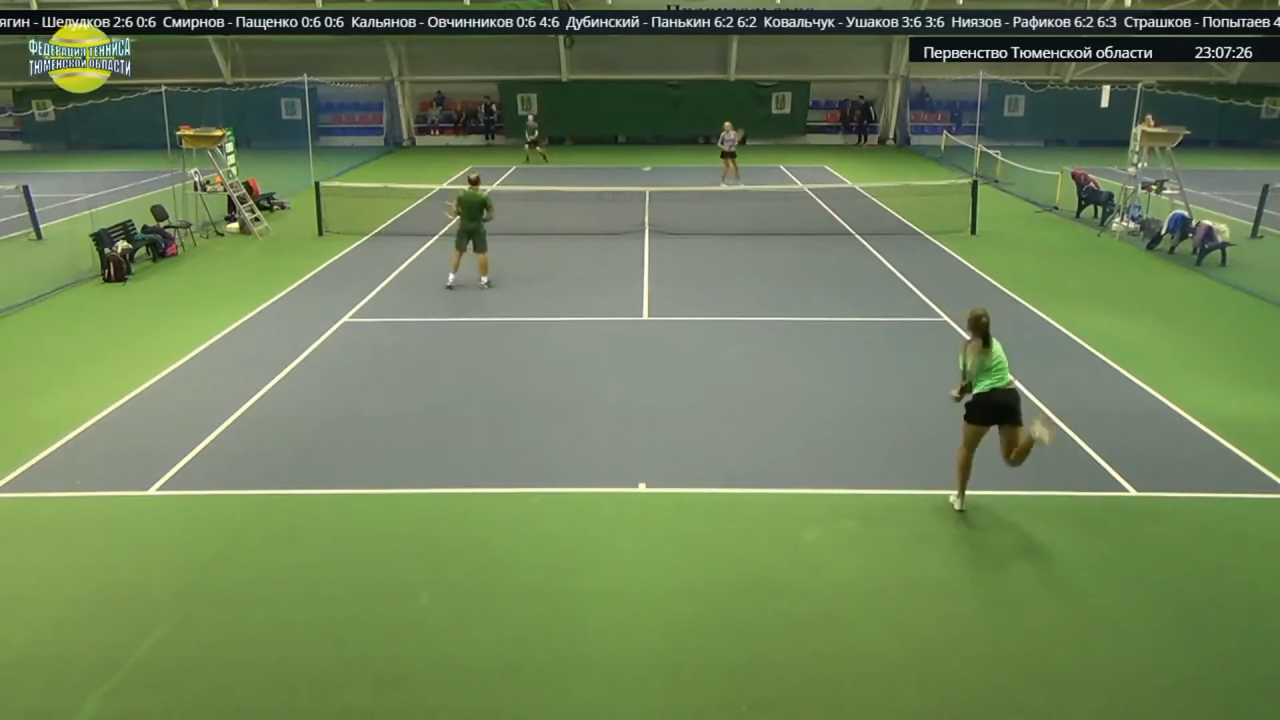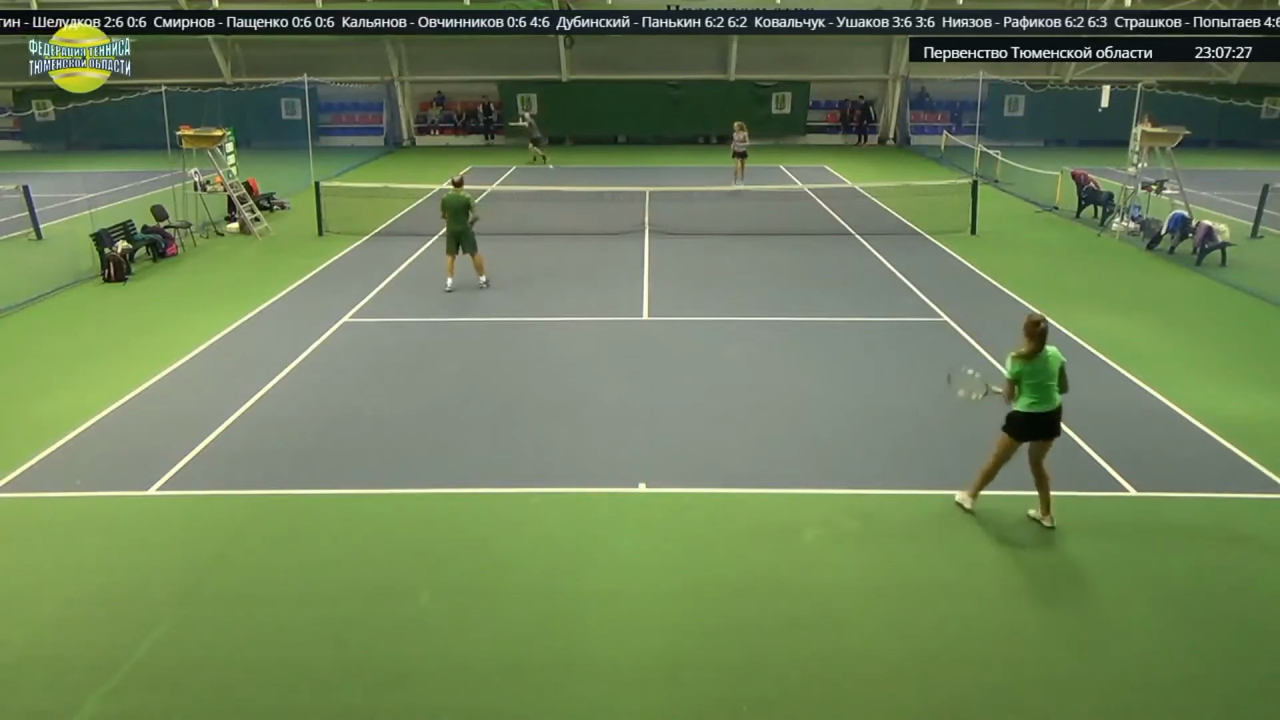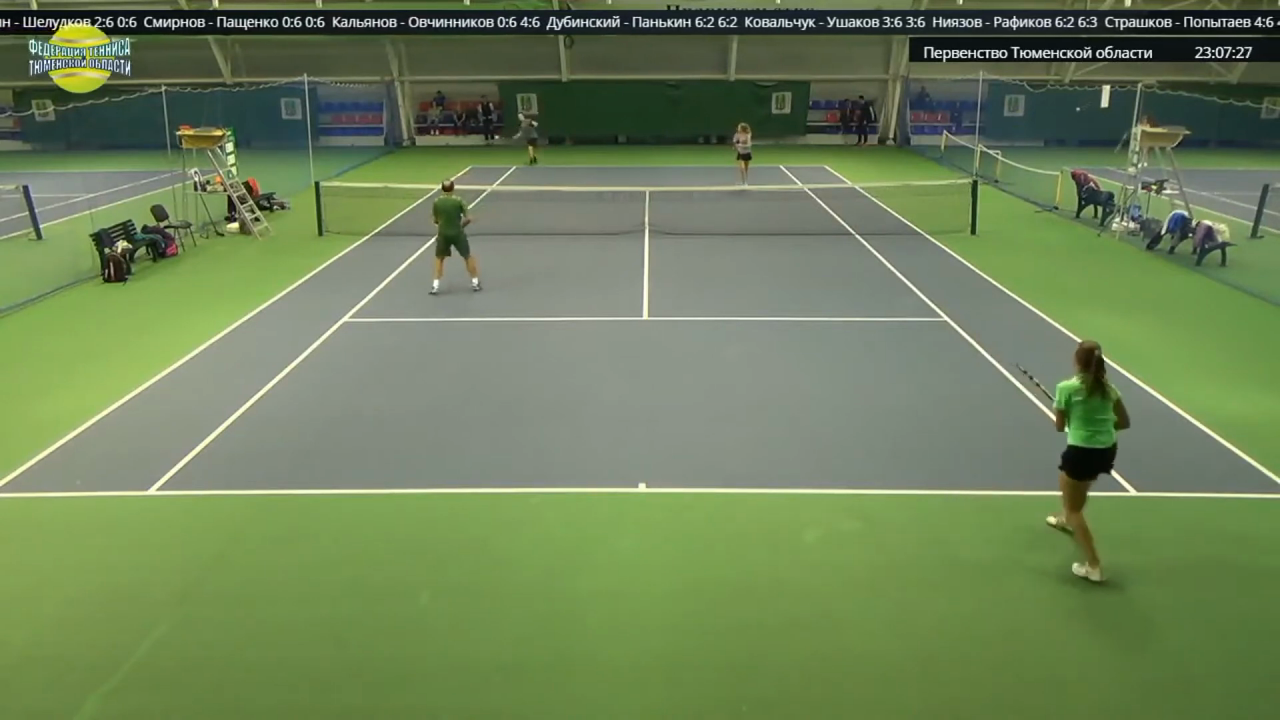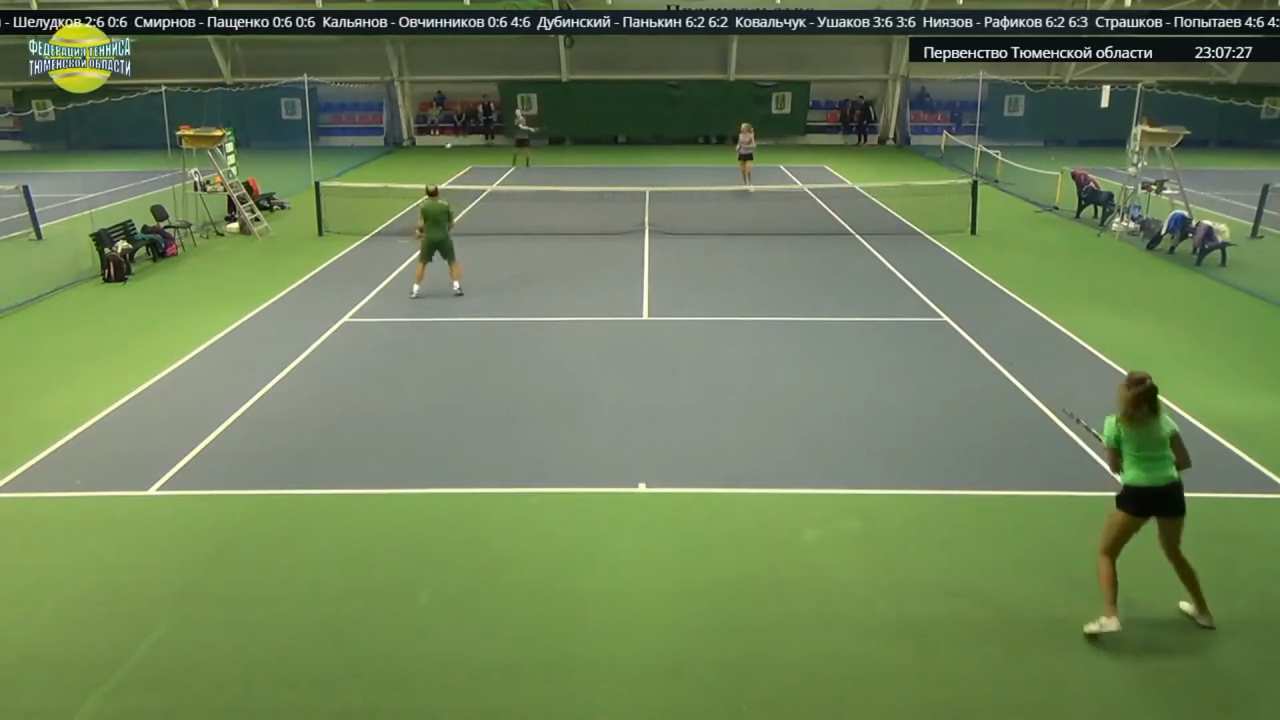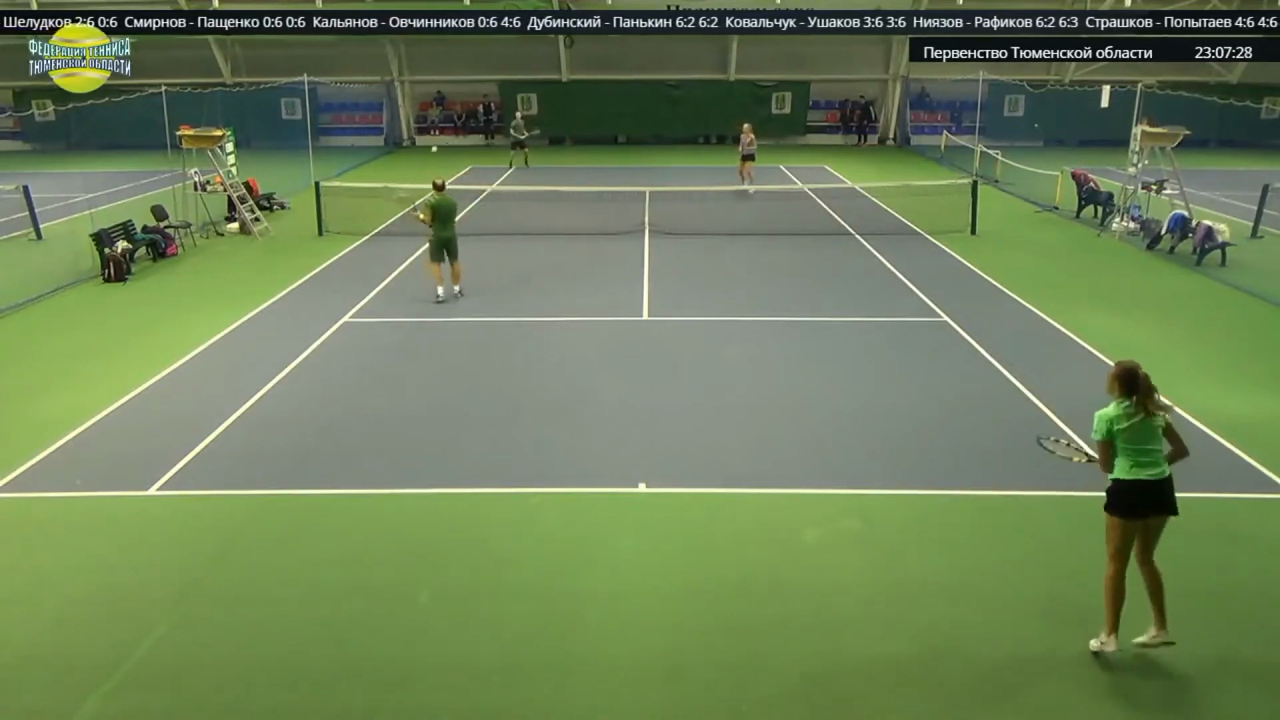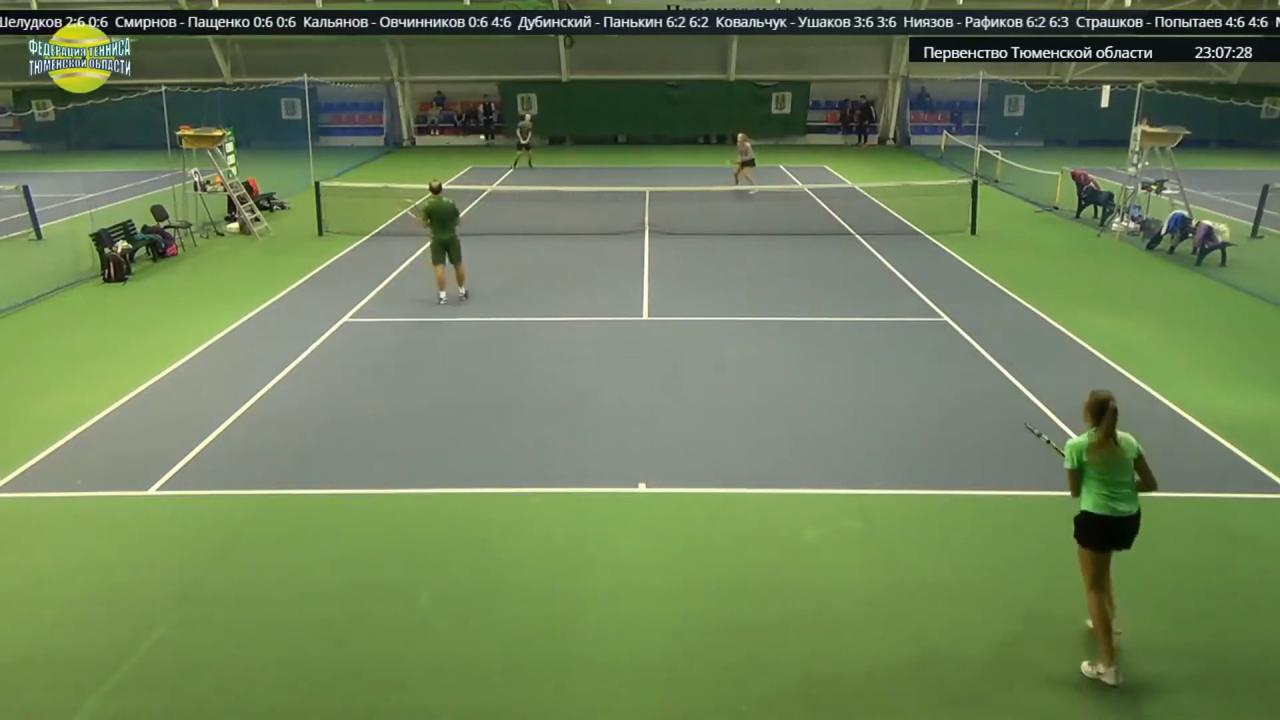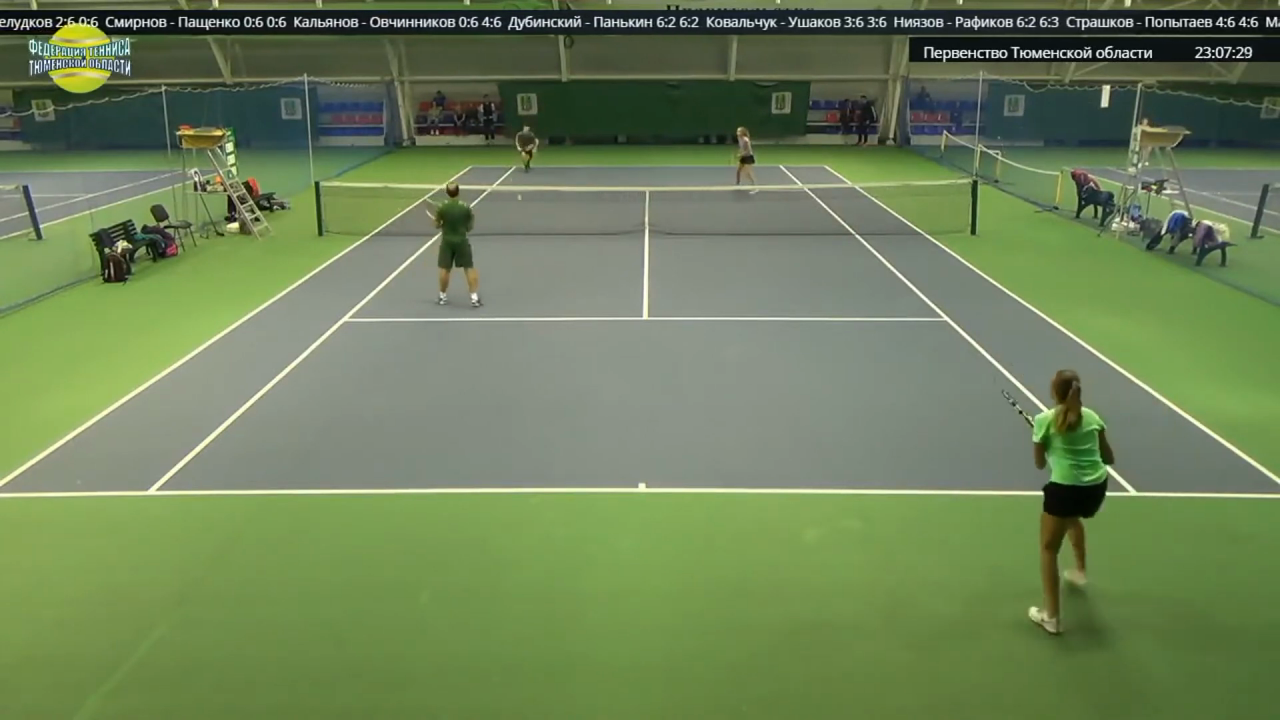
dt=0.4s
person 1, frame 1
left shoulder: (969, 349)
right shoulder: (994, 344)
left elbow: (967, 384)
left wrist: (959, 392)
right wrist: (963, 390)
left hip: (984, 401)
right hip: (1010, 398)
left knee: (966, 450)
right knee: (1012, 459)
left ankle: (960, 497)
right ankle: (1032, 435)
person 1, frame 2
left shoulder: (1016, 358)
right shoulder: (1056, 355)
left elbow: (1010, 396)
right elbow: (1064, 388)
left hip: (1025, 417)
right hip: (1052, 416)
left knee: (997, 460)
right knee: (1036, 462)
left ankle: (970, 497)
right ankle: (1046, 514)
person 1, frame 3
left shoulder: (1066, 388)
right shoulder: (1109, 387)
left elbow: (1060, 426)
right elbow: (1125, 423)
left hip: (1081, 453)
right hip: (1107, 451)
left knee: (1074, 508)
right knee: (1076, 493)
left ankle: (1093, 567)
right ankle: (1067, 520)
person 1, frame 4
left shoulder: (1116, 422)
right shoulder: (1164, 420)
left elbow: (1116, 466)
right elbow: (1185, 462)
left hip: (1138, 494)
right hip: (1170, 493)
left knee: (1106, 553)
right knee: (1173, 552)
left ankle: (1110, 618)
right ankle: (1202, 611)
person 1, frame 5
left shoulder: (1106, 417)
right shoulder: (1156, 412)
left elbow: (1106, 466)
right elbow: (1181, 451)
left hip: (1128, 490)
right hip: (1161, 489)
left knee: (1117, 563)
right knee: (1145, 558)
left ankle: (1109, 636)
right ankle: (1160, 629)
person 1, frame 6
left shoulder: (1077, 445)
right shoulder: (1128, 442)
left elbow: (1075, 491)
right elbow: (1150, 484)
left hip: (1097, 520)
right hip: (1129, 520)
left knee: (1093, 587)
right knee: (1100, 568)
left ankle: (1107, 666)
right ankle: (1107, 622)
person 1, frame 7
left shoulder: (1044, 420)
right shoulder: (1091, 416)
left elbow: (1039, 464)
right elbow: (1109, 458)
left hip: (1064, 489)
right hip: (1096, 488)
left knee: (1049, 549)
right knee: (1071, 517)
left ankle: (1051, 615)
right ankle: (1079, 570)
